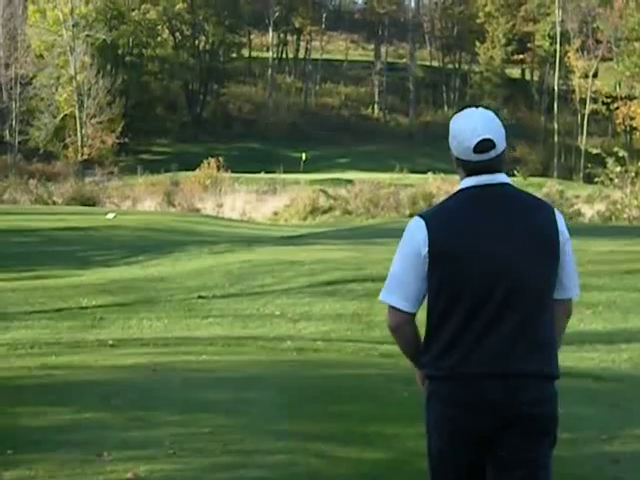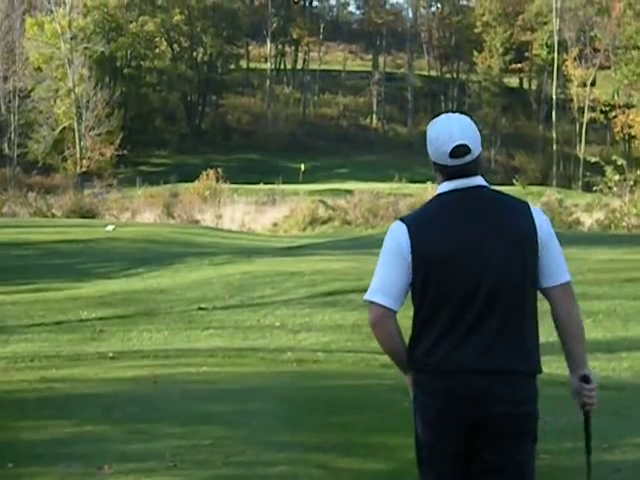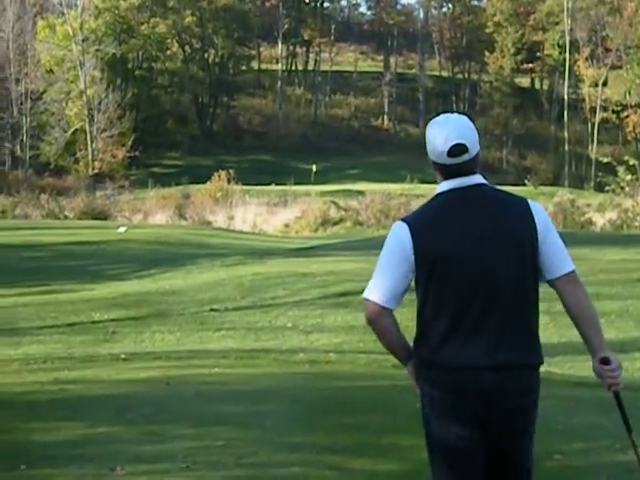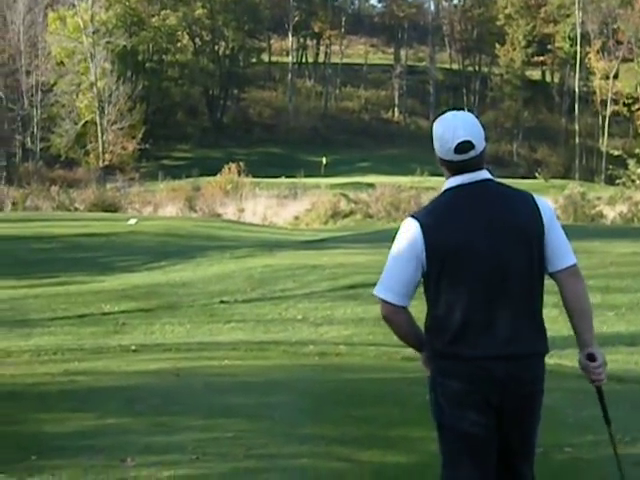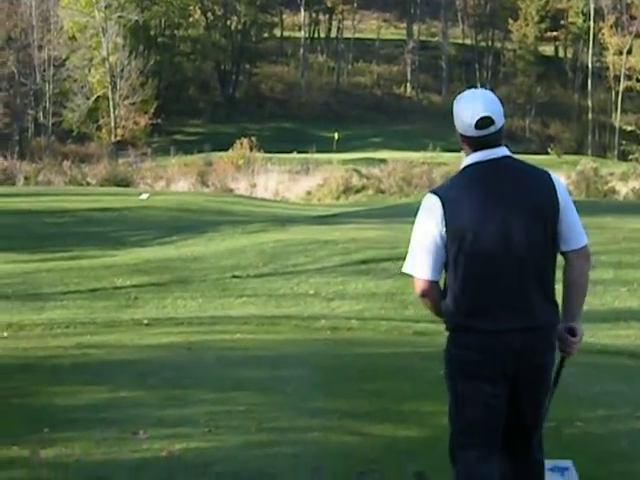
dt=0.2s
person 1, frame 1
left shoulder: (428, 226)
right shoulder: (547, 218)
left elbow: (398, 319)
right elbow: (562, 308)
left wrist: (424, 365)
left hip: (455, 391)
right hip: (531, 392)
person 1, frame 2
left shoulder: (411, 229)
right shoulder: (527, 217)
left elbow: (379, 316)
right elbow: (562, 299)
left wrist: (410, 371)
right wrist: (580, 370)
left hip: (442, 389)
right hip: (513, 387)
person 1, frame 3
left shoulder: (412, 229)
right shoulder: (527, 213)
left elbow: (375, 311)
right elbow: (569, 286)
left wrist: (410, 360)
right wrist: (600, 353)
left hip: (450, 384)
right hip: (517, 380)
person 1, frame 4
left shoulder: (423, 224)
right shoulder: (532, 207)
left elbow: (391, 309)
right elbow: (571, 279)
left wrist: (425, 348)
right wrist: (589, 347)
left hip: (460, 374)
right hip: (524, 368)
person 1, frame 5
left shoulder: (443, 200)
right shoulder: (548, 184)
left elbow: (424, 287)
right elbow: (579, 258)
right wrist: (569, 320)
left hip: (475, 345)
right hip: (537, 340)
right knee: (525, 446)
